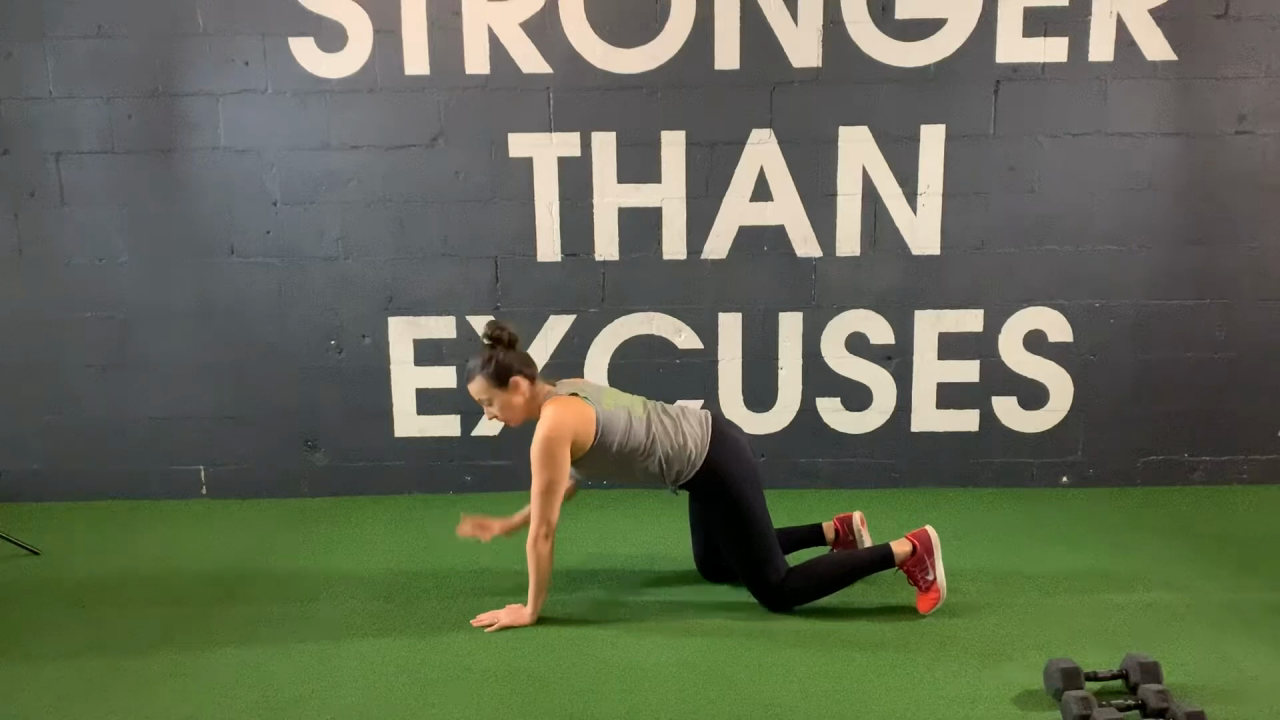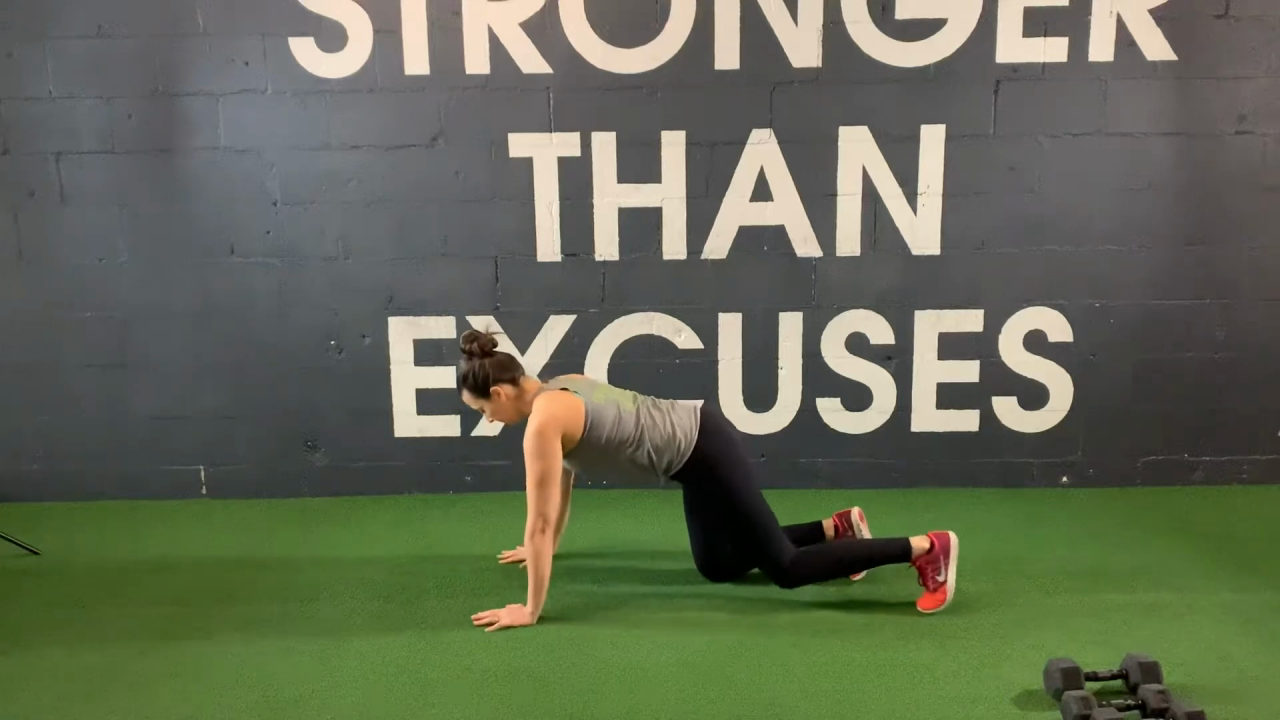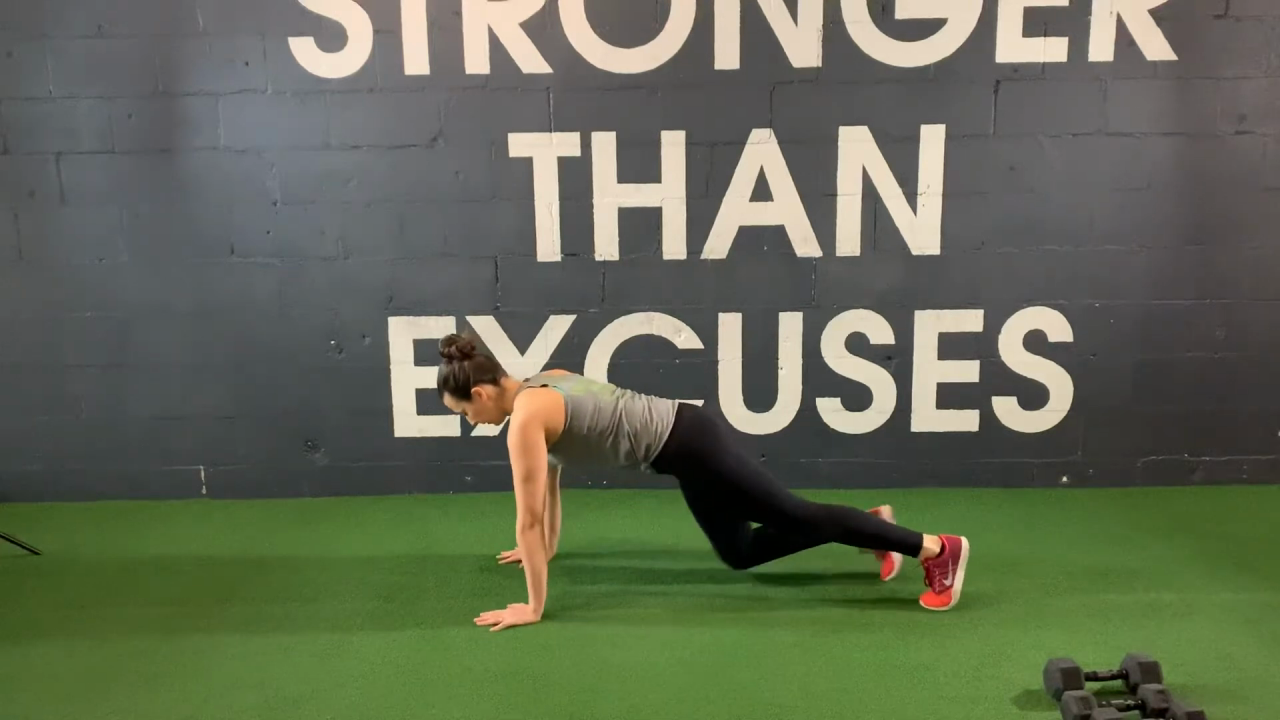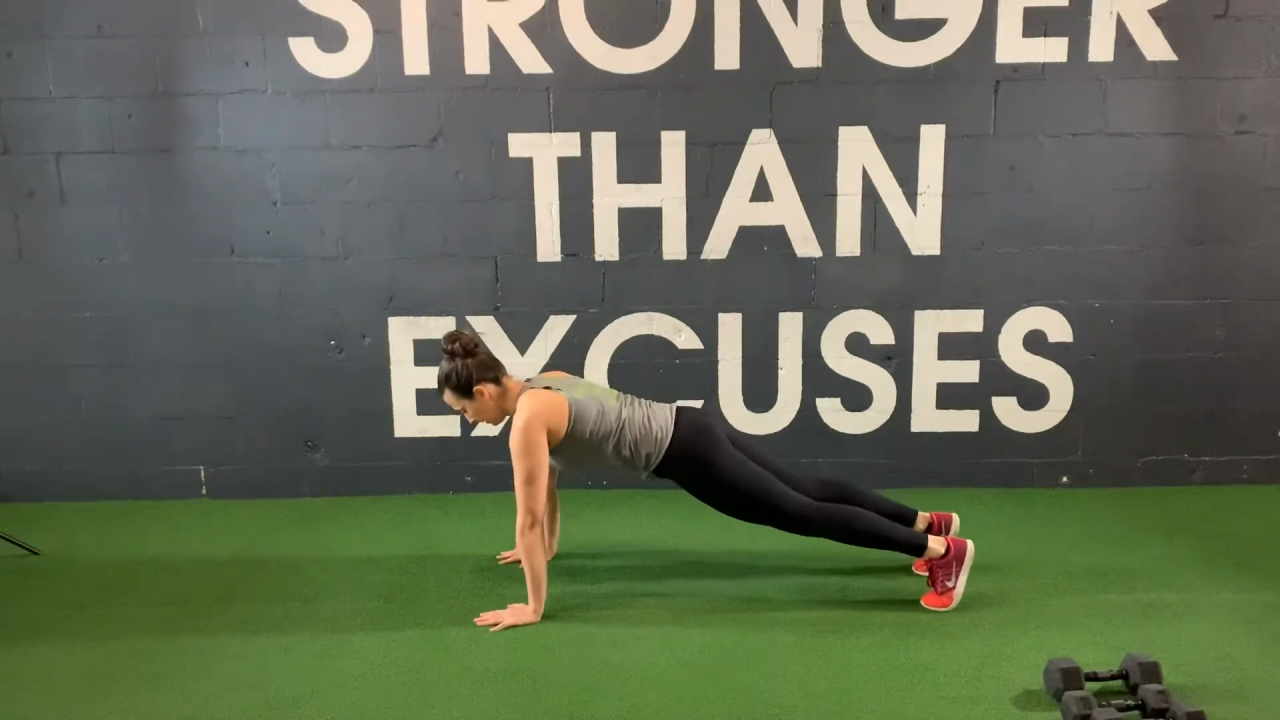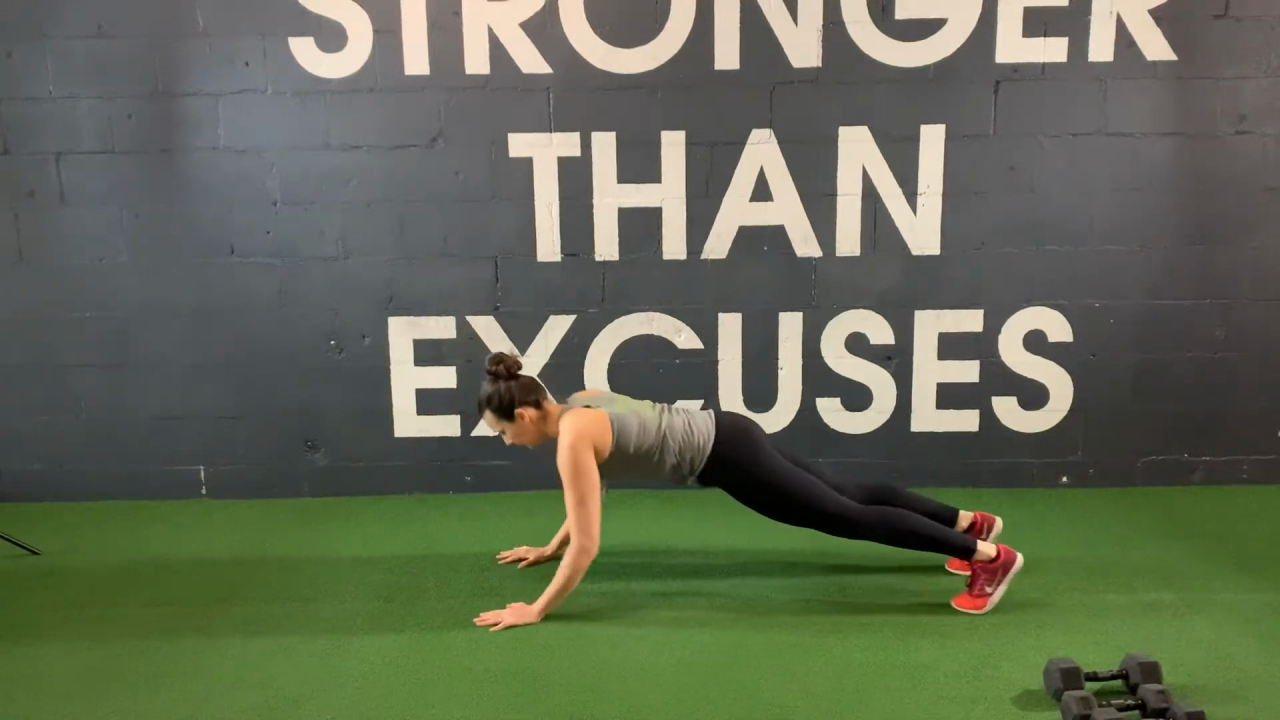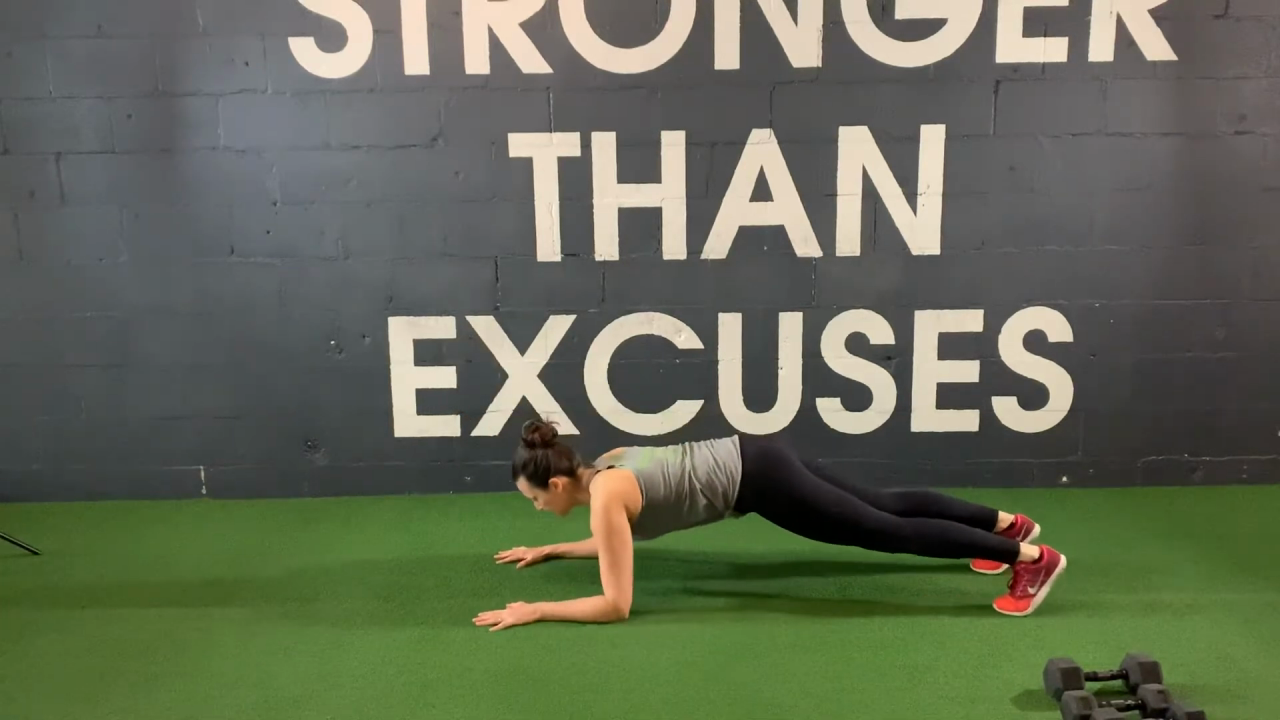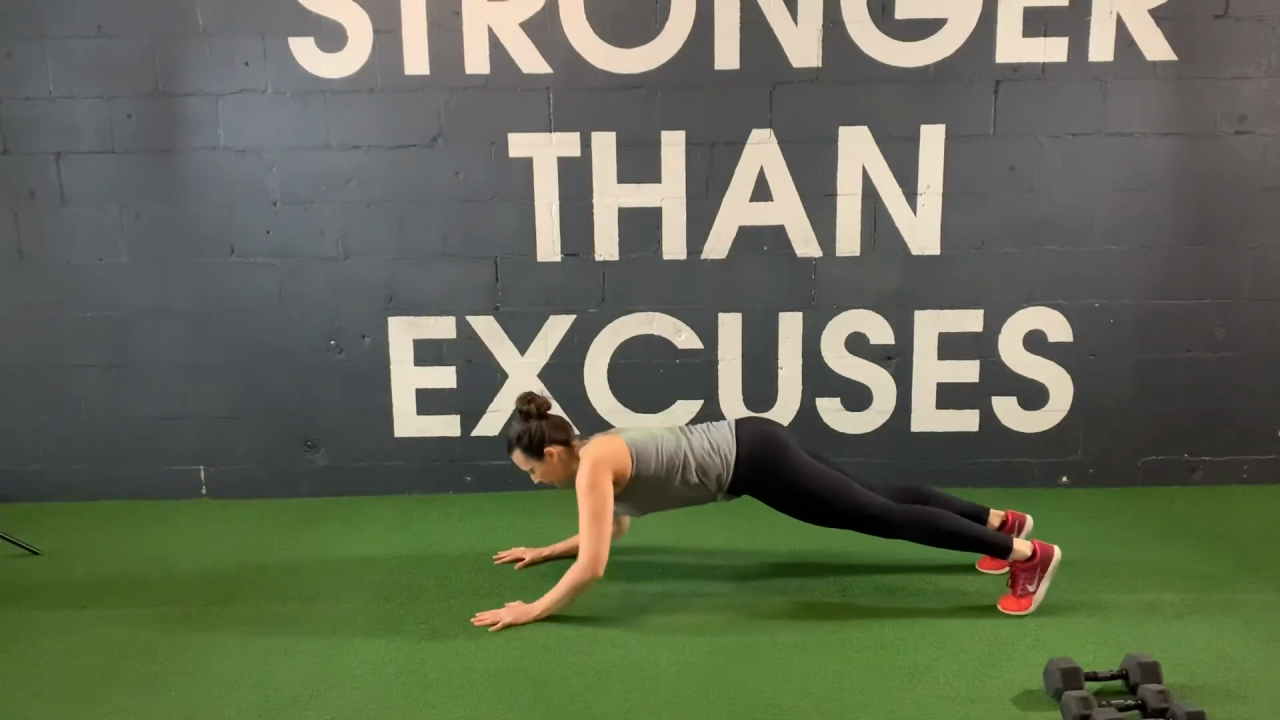
dt=0.5s
person 1, frame 1
left shoulder: (552, 427)
right shoulder: (562, 391)
left elbow: (544, 532)
right elbow: (571, 476)
left wrist: (531, 610)
right wrist: (505, 524)
left hip: (716, 463)
right hip: (709, 442)
left knee: (777, 592)
right knee: (715, 568)
left ankle: (910, 549)
right ankle: (838, 531)
person 1, frame 2
left shoulder: (542, 421)
right shoulder: (558, 389)
left elbow: (538, 523)
right elbow: (564, 479)
left wrist: (531, 609)
right wrist: (543, 547)
left hip: (703, 456)
right hip: (701, 436)
left knee: (784, 569)
right knee: (717, 566)
left ankle: (926, 547)
right ankle: (837, 526)
person 1, frame 3
left shoulder: (524, 419)
right shoulder: (542, 383)
left elbow: (528, 519)
right elbow: (551, 475)
left wrist: (533, 606)
right wrist: (548, 547)
left hip: (687, 444)
right hip: (686, 428)
left knee: (795, 516)
right knee: (739, 553)
left ankle: (938, 548)
right ankle: (872, 527)
person 1, frame 4
left shoulder: (527, 419)
right shoulder: (542, 384)
left elbow: (527, 520)
right elbow: (550, 479)
left wrist: (534, 607)
right wrist: (548, 547)
left hip: (686, 452)
right hip: (689, 426)
left knee: (802, 513)
right knee: (806, 490)
left ankle: (942, 551)
right ankle: (929, 523)
person 1, frame 5
left shoulder: (571, 441)
right shoulder: (575, 406)
left elbow: (584, 547)
right elbow: (587, 503)
left wrist: (536, 609)
right wrist: (545, 550)
left hip: (726, 455)
right hip: (725, 434)
left knee: (847, 517)
right knee: (846, 496)
left ankle: (990, 555)
right ankle: (969, 521)
person 1, frame 6
left shoulder: (604, 499)
right shoulder: (603, 465)
left elbow: (617, 604)
right elbow: (616, 544)
left wrist: (535, 610)
right wrist: (547, 550)
left hip: (757, 480)
right hip: (753, 455)
left knee: (887, 532)
right knee: (883, 505)
left ankle: (1032, 558)
right ankle: (1008, 523)
person 1, frame 7
left shoulder: (592, 466)
right shoulder: (597, 448)
left elbow: (592, 565)
right elbow: (614, 527)
left wrist: (536, 611)
right wrist: (546, 551)
left hip: (753, 460)
right hip: (751, 442)
left knee: (881, 517)
right knee: (877, 496)
left ankle: (1027, 554)
right ankle: (1000, 519)
